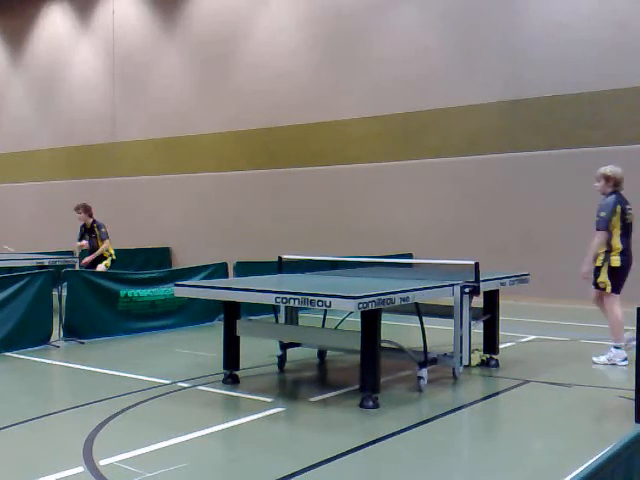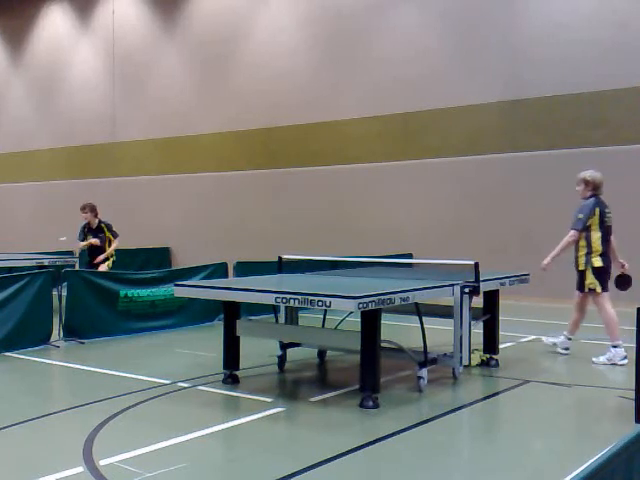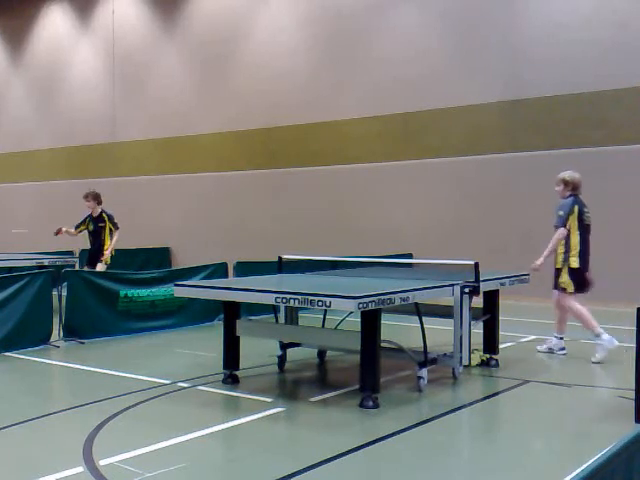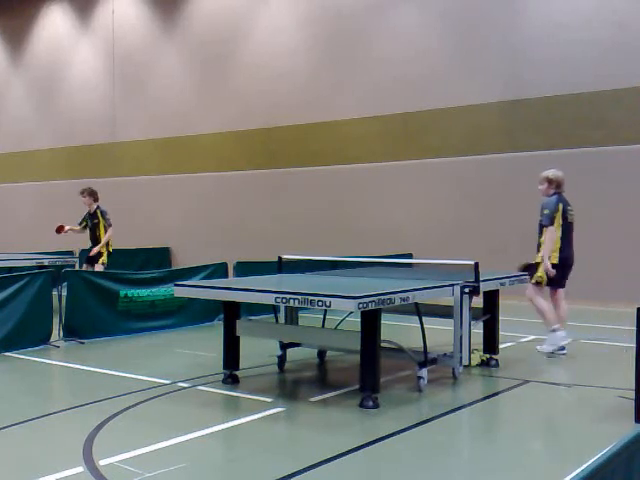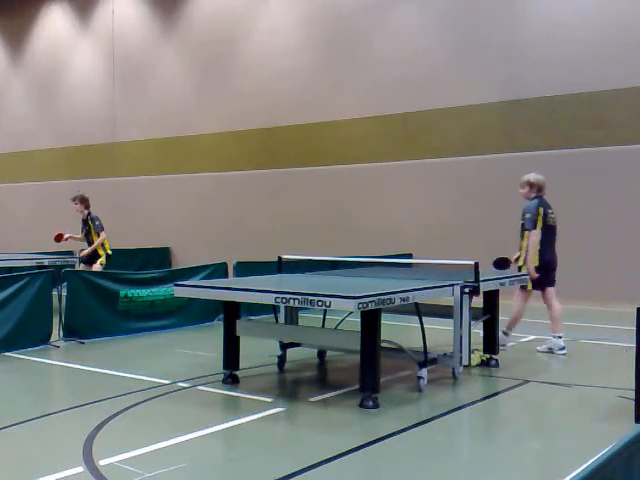
dt=0.2s
person 1, frame 1
left shoulder: (609, 203)
right shoulder: (622, 202)
left elbow: (601, 235)
left wrist: (587, 262)
left hip: (611, 261)
right hip: (620, 260)
left knee: (611, 303)
right knee: (598, 298)
left ankle: (619, 351)
right ankle: (624, 337)
person 1, frame 2
left shoulder: (588, 206)
right shoulder: (602, 206)
left elbow: (573, 235)
right elbow: (609, 237)
left wrist: (550, 257)
right wrist: (617, 259)
left hip: (593, 263)
right hip: (600, 262)
left knee: (603, 304)
right knee: (580, 302)
left ankle: (618, 350)
right ankle: (565, 341)
person 1, frame 3
left shoulder: (567, 204)
right shoulder: (582, 206)
left elbow: (561, 233)
left wrist: (543, 258)
right wrist: (586, 267)
left hip: (570, 261)
right hip: (580, 261)
left knee: (569, 303)
right knee: (561, 300)
left ankle: (604, 338)
right ankle: (558, 342)
person 1, frame 4
left shoulder: (550, 203)
right shoulder: (565, 203)
left elbow: (551, 232)
left wrist: (545, 258)
right wrist: (542, 255)
left hip: (552, 258)
right hip: (566, 258)
left knee: (533, 293)
right knee: (557, 297)
left ankle: (557, 332)
right ankle: (557, 340)
person 1, frame 5
left shoulder: (531, 206)
right shoulder: (547, 207)
left elbow: (532, 236)
left wrist: (529, 263)
right wrist: (520, 254)
left hip: (535, 260)
right hip: (549, 259)
left knee: (521, 298)
right knee: (550, 298)
left ankle: (504, 336)
right ankle: (558, 341)
